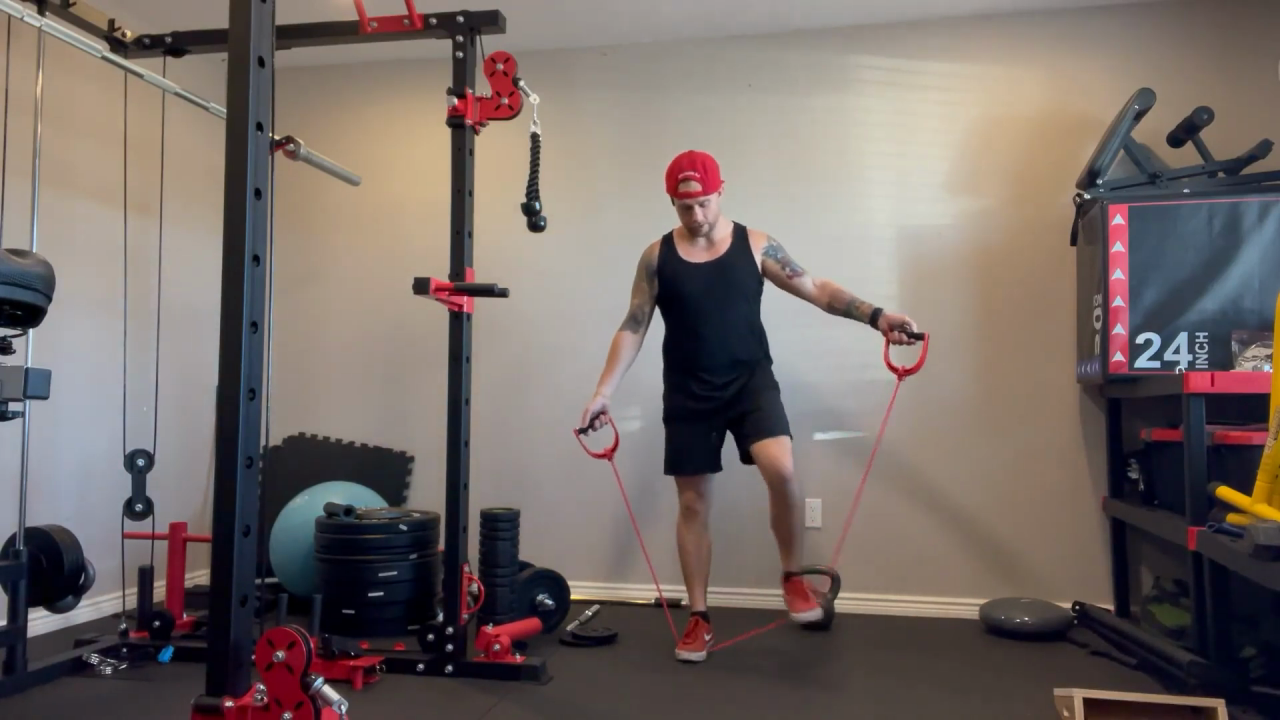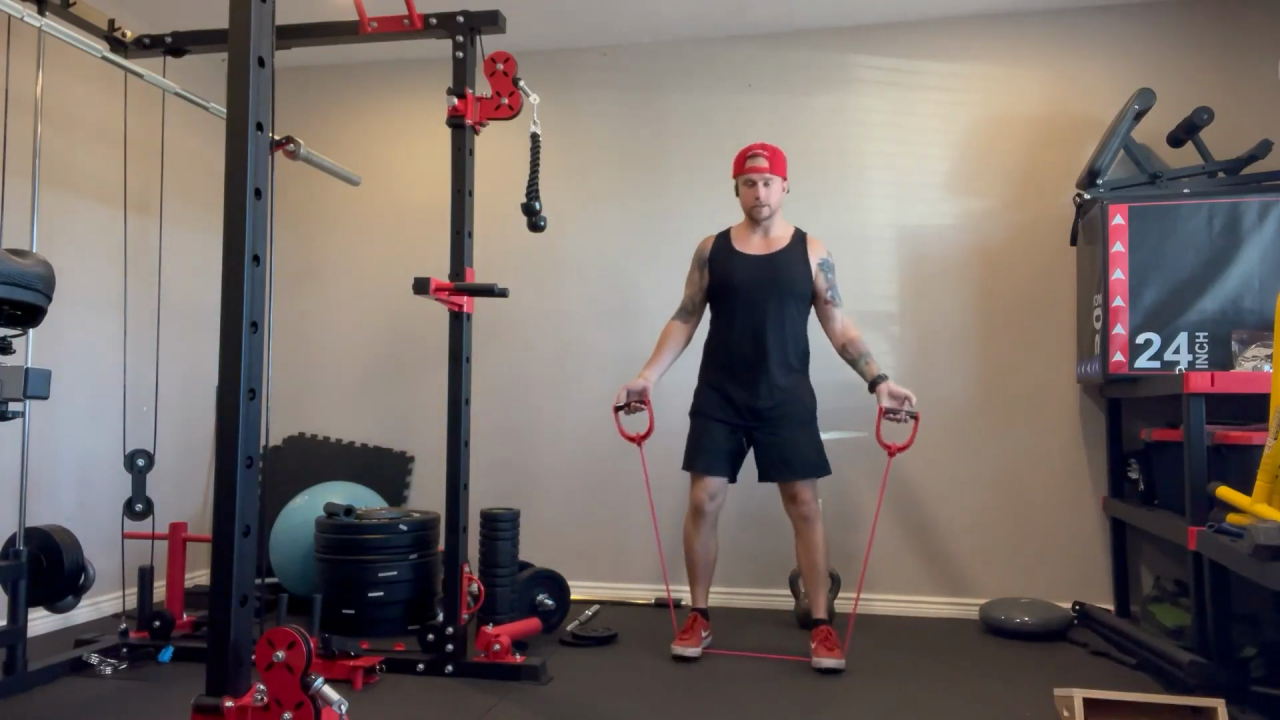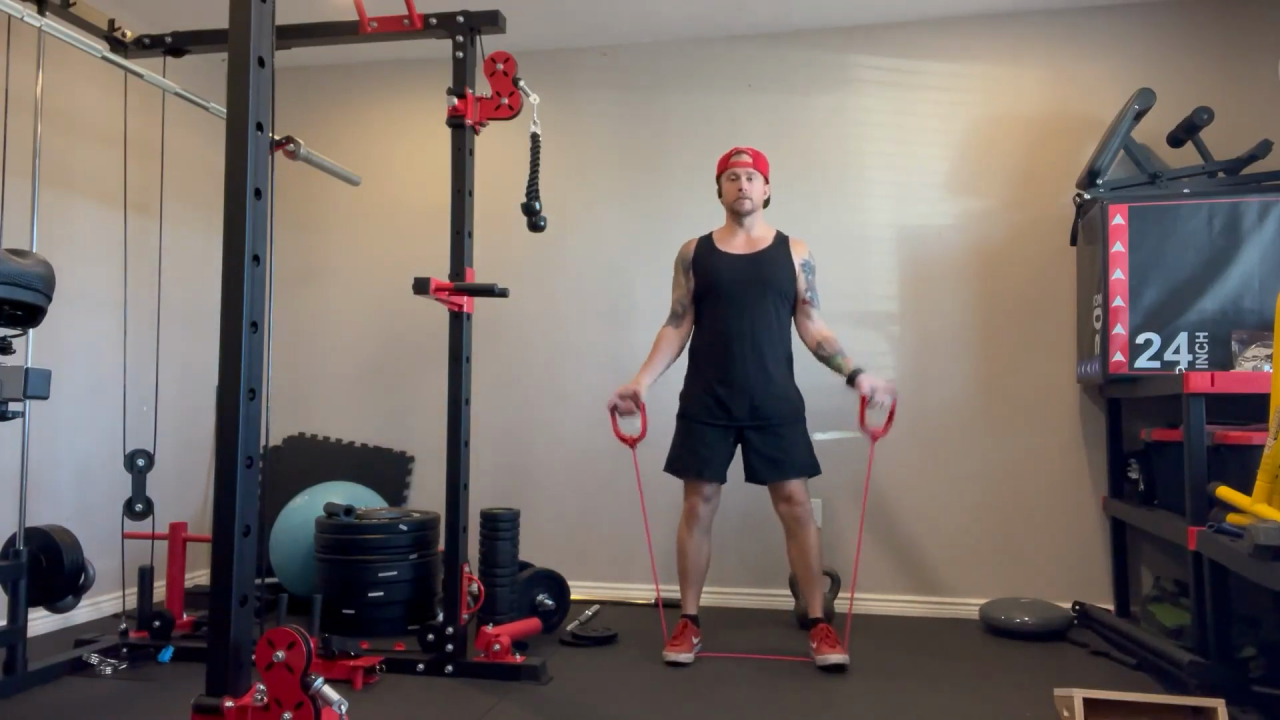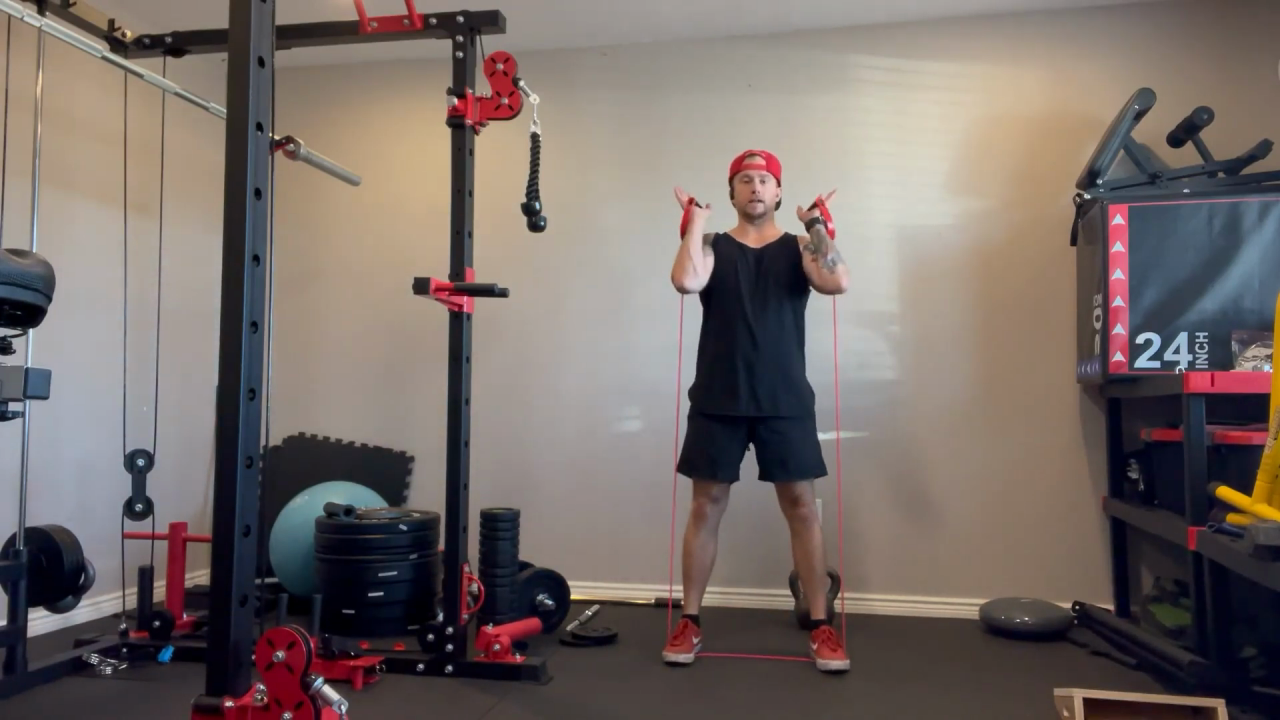
dt=0.5s
person 1, frame 1
left shoulder: (756, 244)
right shoulder: (657, 256)
left elbow: (815, 288)
right elbow: (633, 328)
left wrist: (876, 316)
right wrist: (603, 393)
left hip: (750, 381)
right hip: (688, 394)
left knee: (780, 469)
right knee: (693, 503)
left ankle: (795, 576)
right ankle: (699, 620)
person 1, frame 2
left shoulder: (811, 252)
right shoulder: (711, 249)
left elbow: (838, 325)
right elbow: (684, 319)
left wrist: (877, 380)
right wrist: (647, 376)
left hip: (787, 401)
right hip: (718, 399)
left knee: (804, 507)
right knee: (703, 503)
left ankle: (821, 625)
right ankle: (698, 617)
person 1, frame 3
left shoulder: (793, 252)
right shoulder: (693, 253)
left elbow: (812, 327)
right elbow: (677, 327)
left wrist: (854, 374)
right wrist: (641, 380)
left hip: (775, 403)
right hip: (706, 403)
left knee: (796, 507)
right knee: (697, 506)
left ankle: (818, 624)
right ankle: (689, 621)
person 1, frame 4
left shoulder: (799, 246)
right shoulder: (711, 244)
left elbow: (837, 282)
right elbow: (686, 281)
left wrist: (816, 225)
right wrist: (695, 224)
left hip: (785, 399)
right hip: (718, 399)
left knee: (801, 507)
right knee: (706, 507)
left ankle: (821, 626)
right ankle: (690, 621)
